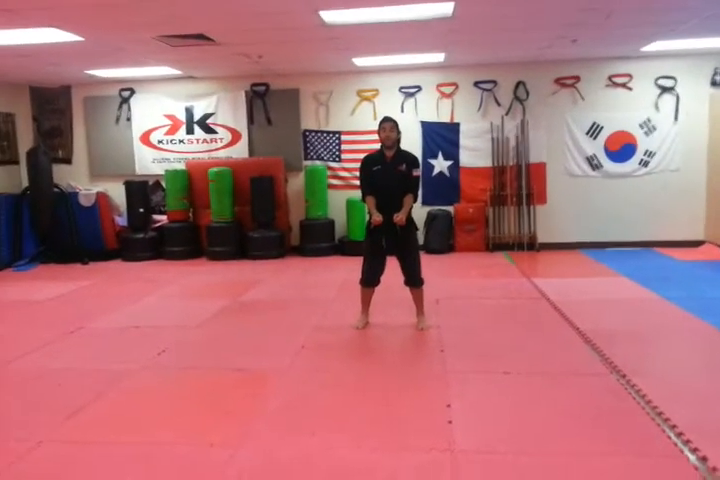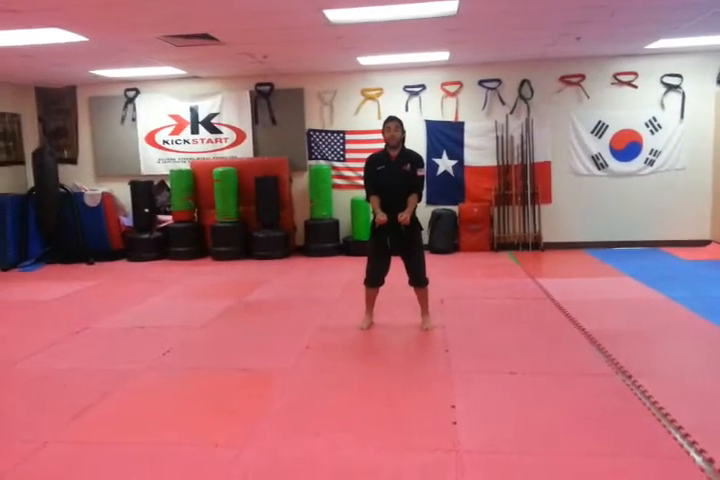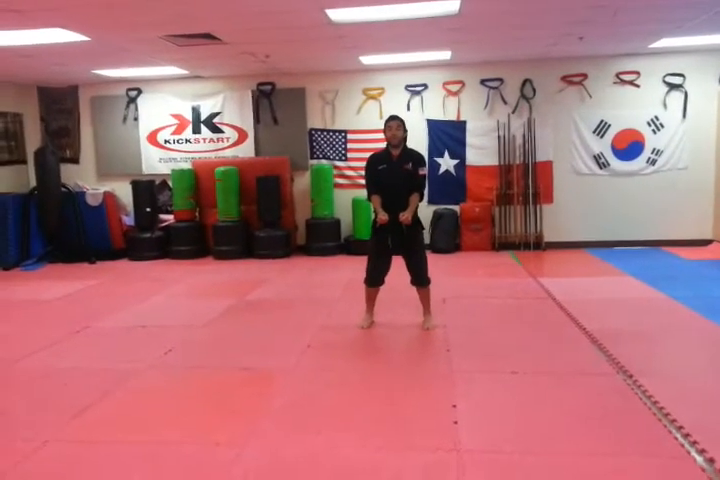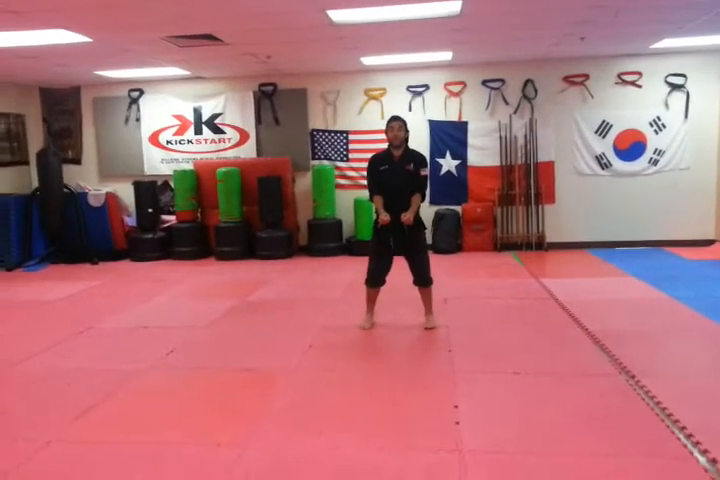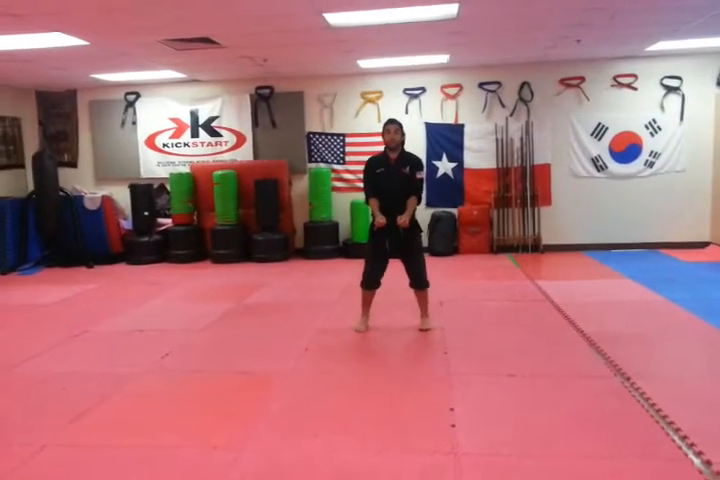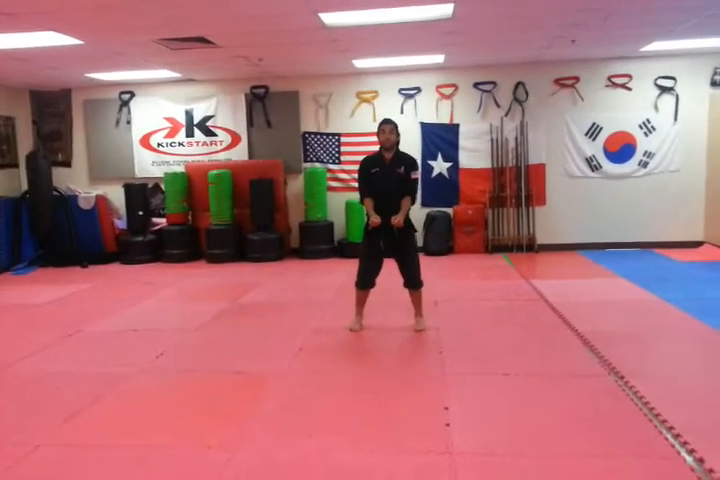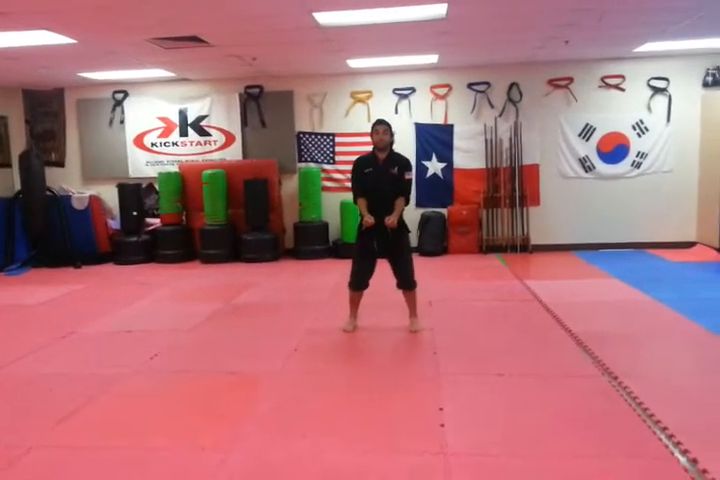
dt=0.1s
person 1, frame 1
left shoulder: (410, 160)
right shoulder: (369, 161)
left elbow: (412, 192)
right elbow: (367, 192)
left wrist: (404, 212)
right wrist: (374, 212)
left hip: (403, 222)
right hip: (377, 222)
left knee: (413, 271)
right knee: (370, 271)
left ankle: (420, 315)
right ankle: (364, 314)
person 1, frame 2
left shoulder: (414, 159)
right shoulder: (373, 161)
left elbow: (416, 191)
right elbow: (371, 192)
left wrist: (408, 212)
right wrist: (378, 212)
left hip: (407, 221)
right hip: (382, 221)
left knee: (418, 271)
right knee: (374, 272)
left ankle: (425, 315)
right ankle: (369, 314)
person 1, frame 3
left shoulder: (416, 158)
right shoulder: (375, 160)
left elbow: (418, 190)
right elbow: (373, 191)
left wrist: (409, 211)
right wrist: (379, 211)
left hip: (409, 221)
right hip: (383, 221)
left knee: (419, 270)
right knee: (374, 271)
left ankle: (427, 315)
right ankle: (369, 314)
person 1, frame 4
left shoulder: (418, 159)
right shoulder: (376, 161)
left elbow: (420, 191)
right elbow: (374, 191)
left wrist: (411, 212)
right wrist: (381, 212)
left hip: (411, 221)
right hip: (385, 221)
left knee: (422, 271)
right knee: (375, 271)
left ankle: (429, 314)
right ankle: (369, 314)
person 1, frame 5
left shoulder: (414, 162)
right shoulder: (373, 163)
left elbow: (415, 194)
right elbow: (370, 194)
left wrist: (407, 215)
right wrist: (377, 214)
left hip: (406, 224)
right hip: (381, 224)
left knee: (418, 273)
right knee: (370, 273)
left ankle: (425, 317)
right ankle: (364, 317)
person 1, frame 6
left shoulder: (409, 162)
right shoulder: (368, 163)
left elbow: (410, 194)
right elbow: (365, 194)
left wrist: (401, 215)
right wrist: (372, 214)
left hip: (401, 224)
right hip: (376, 224)
left knee: (412, 273)
right knee: (365, 273)
left ankle: (419, 316)
right ankle: (358, 316)
person 1, frame 7
left shoulder: (402, 163)
right shoulder: (361, 163)
left elbow: (403, 195)
right elbow: (359, 194)
left wrist: (395, 215)
right wrist: (365, 214)
left hip: (394, 224)
right hip: (368, 225)
left knee: (406, 274)
right knee: (358, 274)
left ankle: (413, 317)
right ankle: (352, 317)
